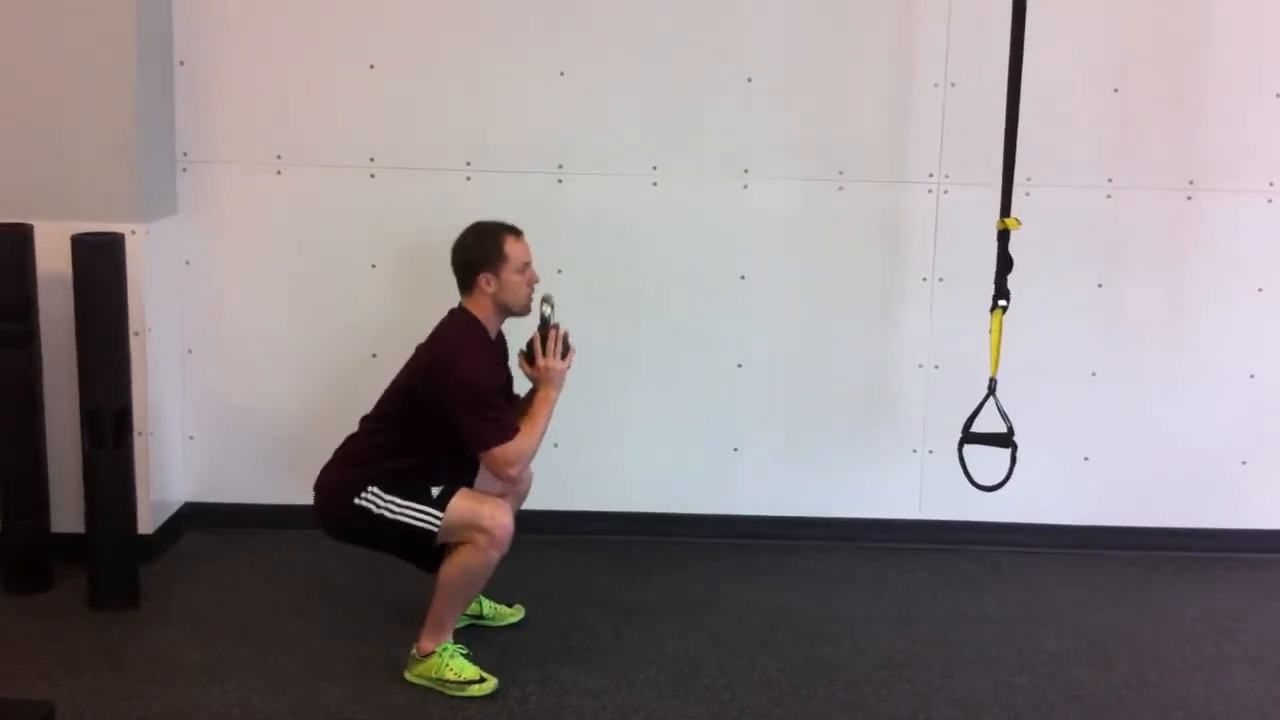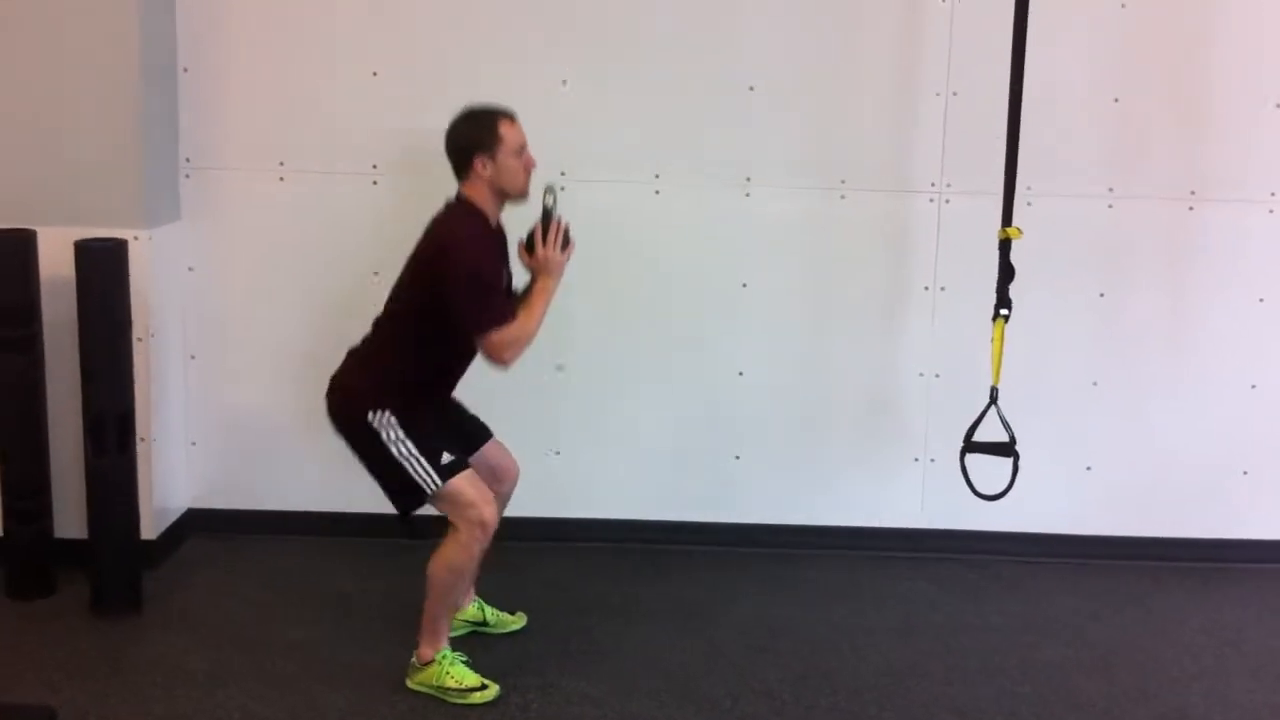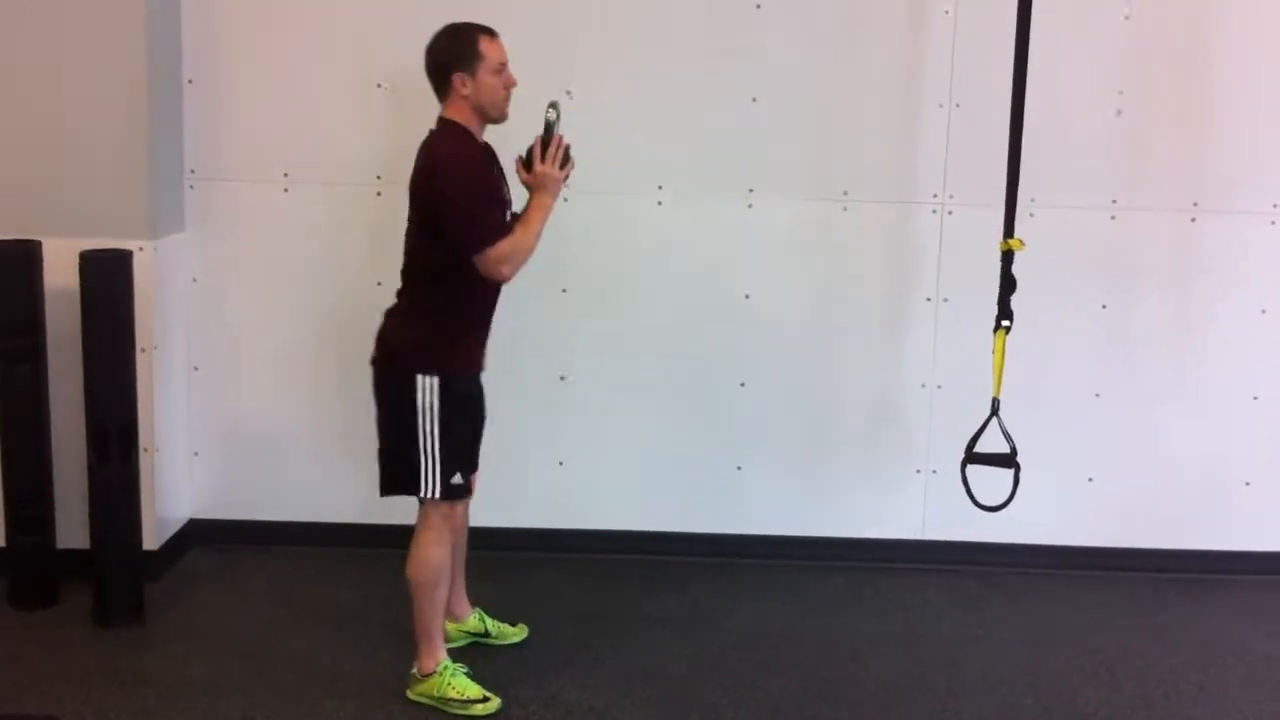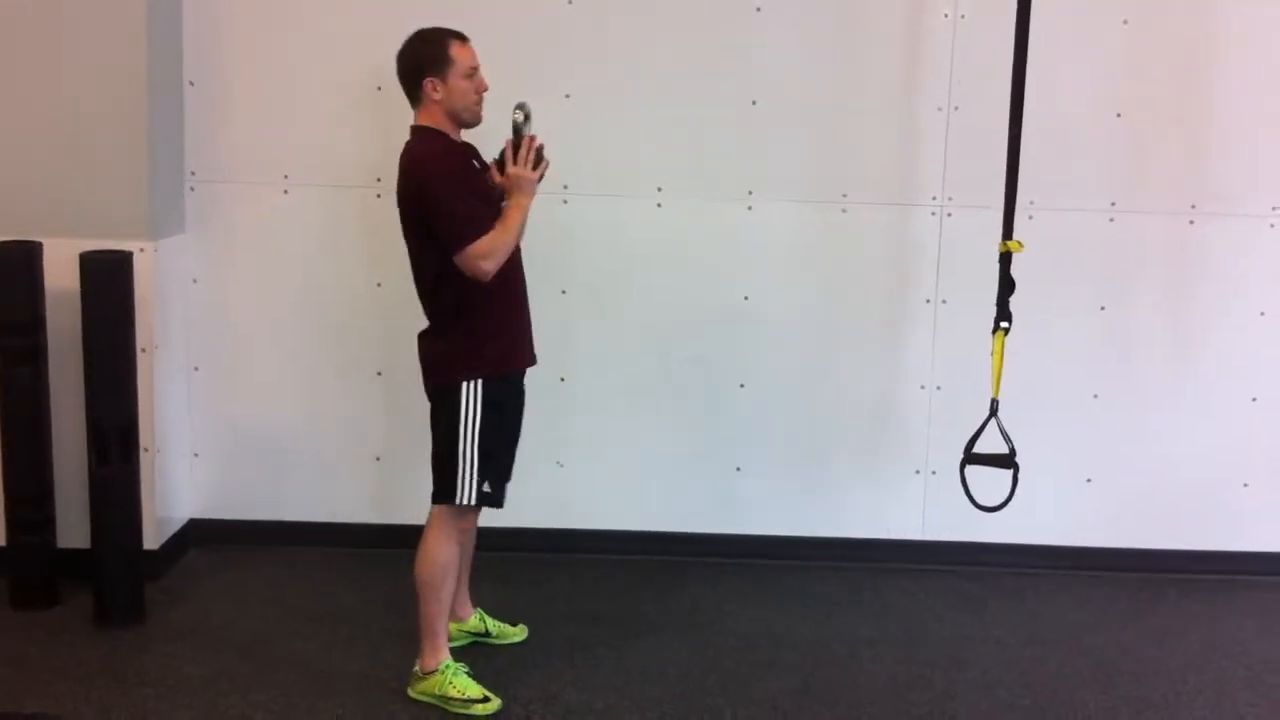
dt=0.4s
person 1, frame 1
left shoulder: (481, 336)
right shoulder: (461, 356)
left elbow: (503, 432)
right elbow: (506, 459)
left wrist: (538, 384)
right wrist: (551, 388)
left hip: (402, 467)
right hip: (356, 493)
left knee: (516, 481)
right knee: (493, 524)
left ankle: (457, 598)
right ankle: (430, 652)
person 1, frame 2
left shoulder: (481, 226)
right shoulder: (463, 239)
left elbow: (496, 322)
right elbow: (502, 348)
left wrist: (537, 275)
right wrist: (548, 279)
left hip: (417, 391)
right hip: (377, 401)
left knee: (501, 473)
right knee: (473, 512)
left ankle: (462, 605)
right ankle: (429, 659)
person 1, frame 3
left shoulder: (467, 150)
right shoulder: (454, 157)
left elbow: (491, 246)
right elbow: (501, 261)
left wrist: (532, 190)
right wrist: (545, 195)
left hip: (450, 354)
right hip: (423, 360)
left knee: (458, 495)
right knee: (440, 507)
left ankle: (458, 616)
person 1, frame 4
left shoulder: (454, 154)
right shoulder: (431, 161)
left elbow: (486, 241)
right elbow: (483, 259)
left wrist: (510, 189)
right wrist: (522, 195)
left hip: (491, 356)
right hip: (469, 362)
left knee: (468, 501)
right knee: (453, 507)
left ankle: (460, 615)
